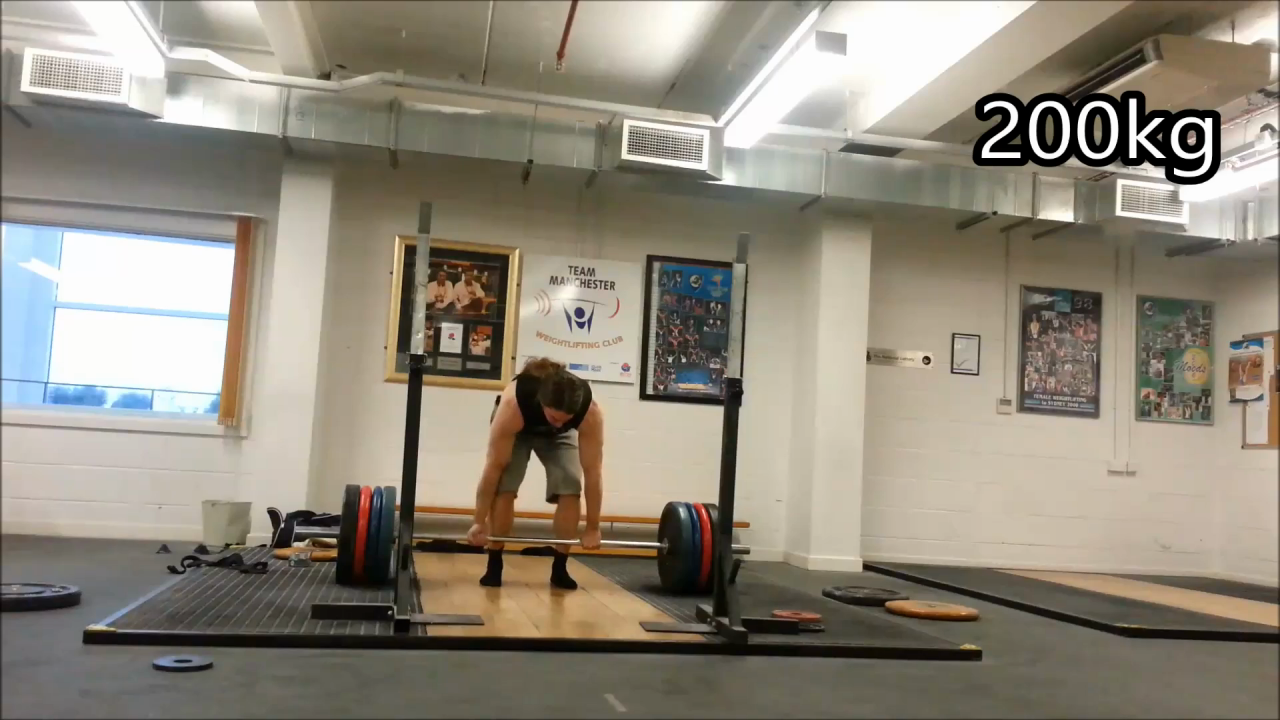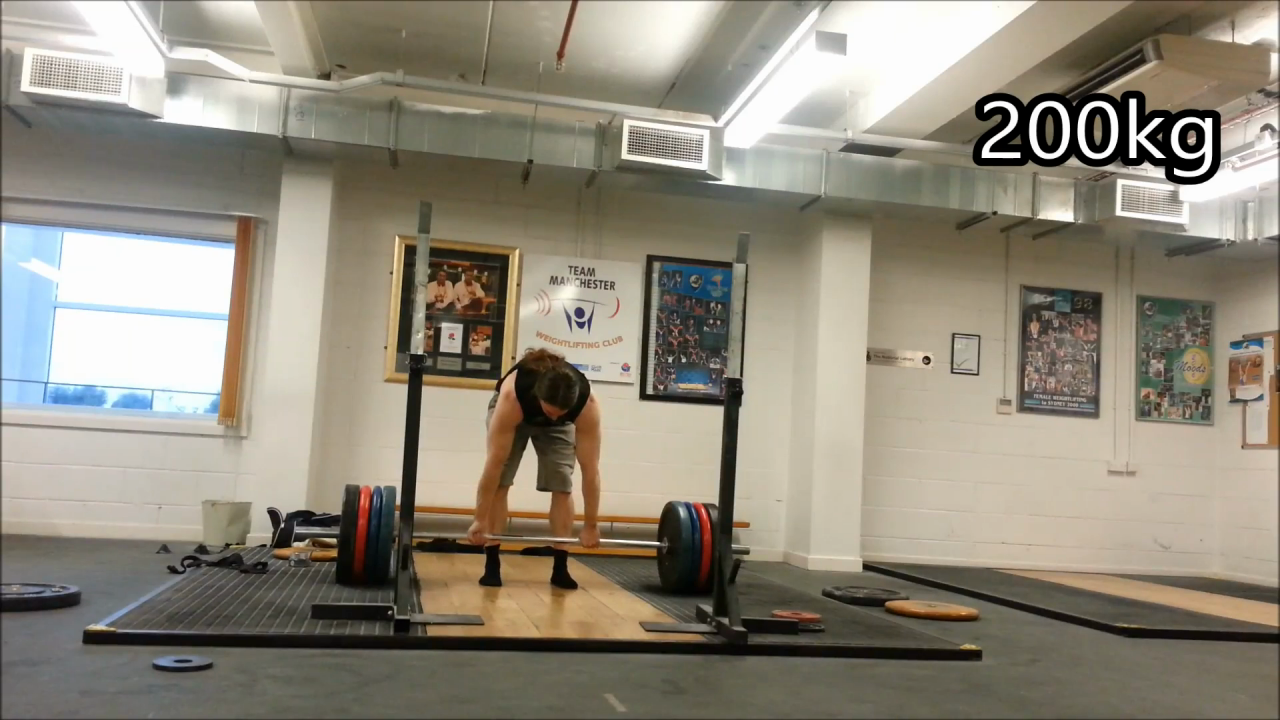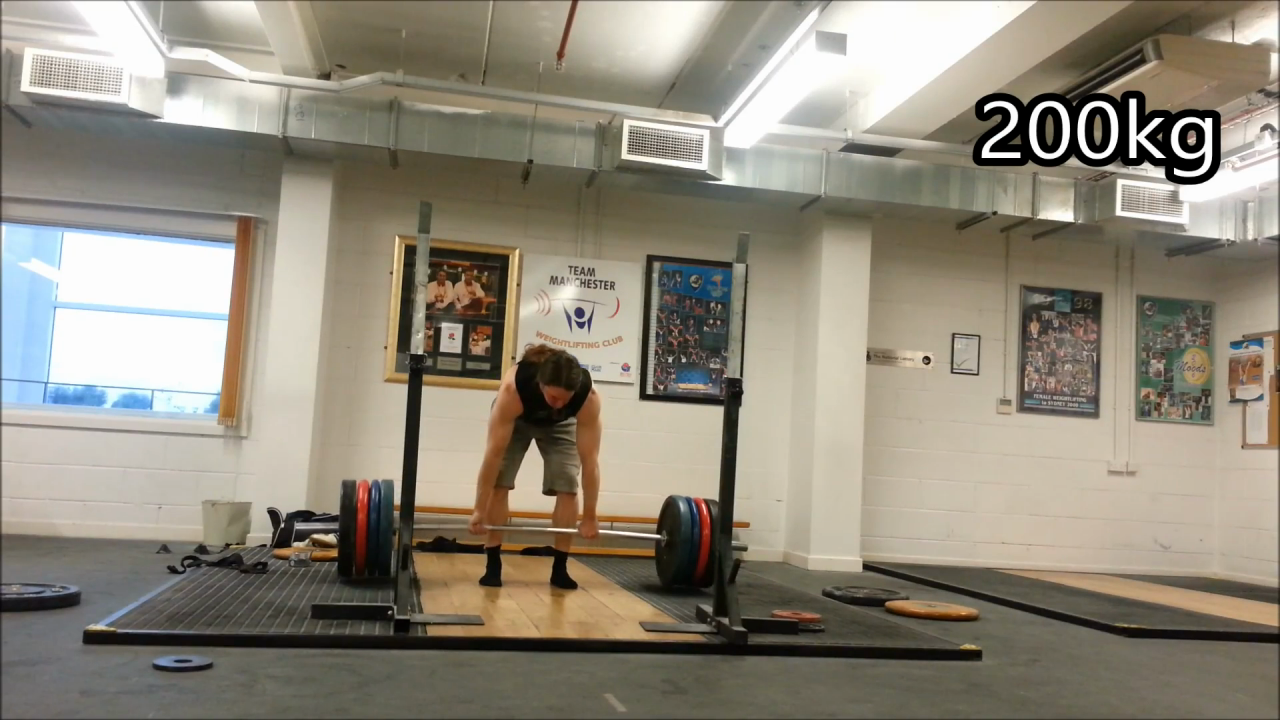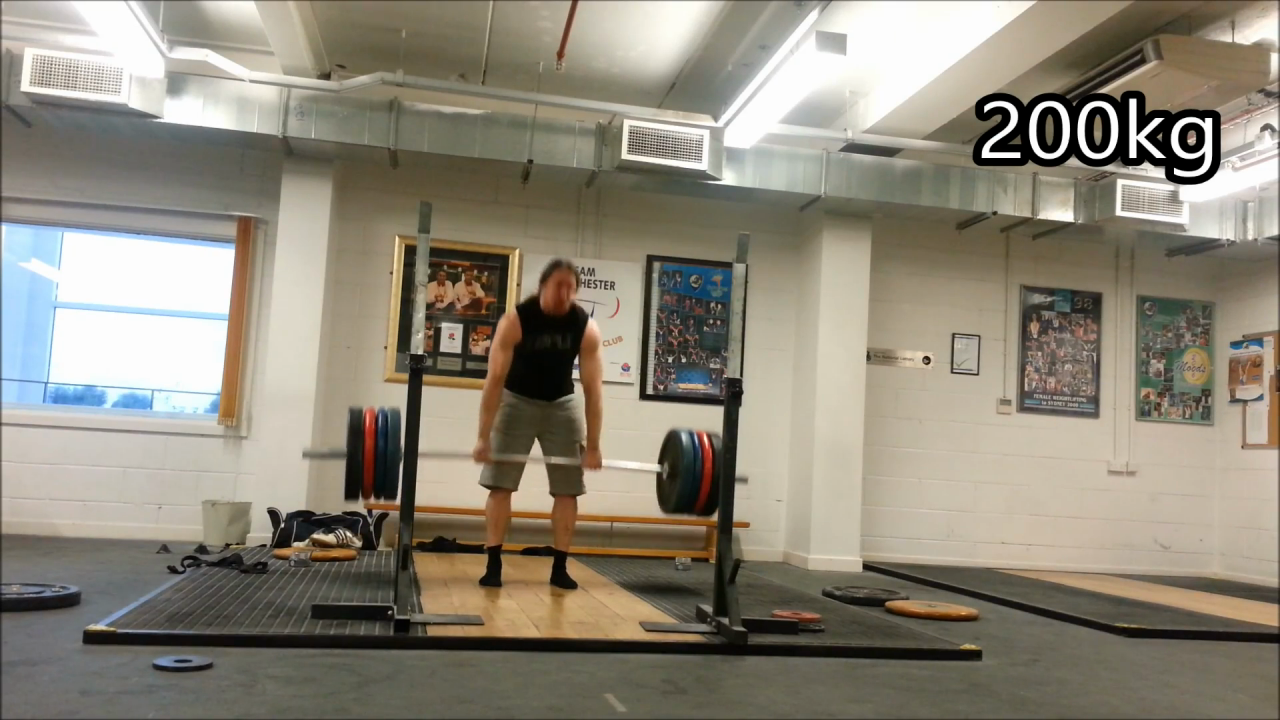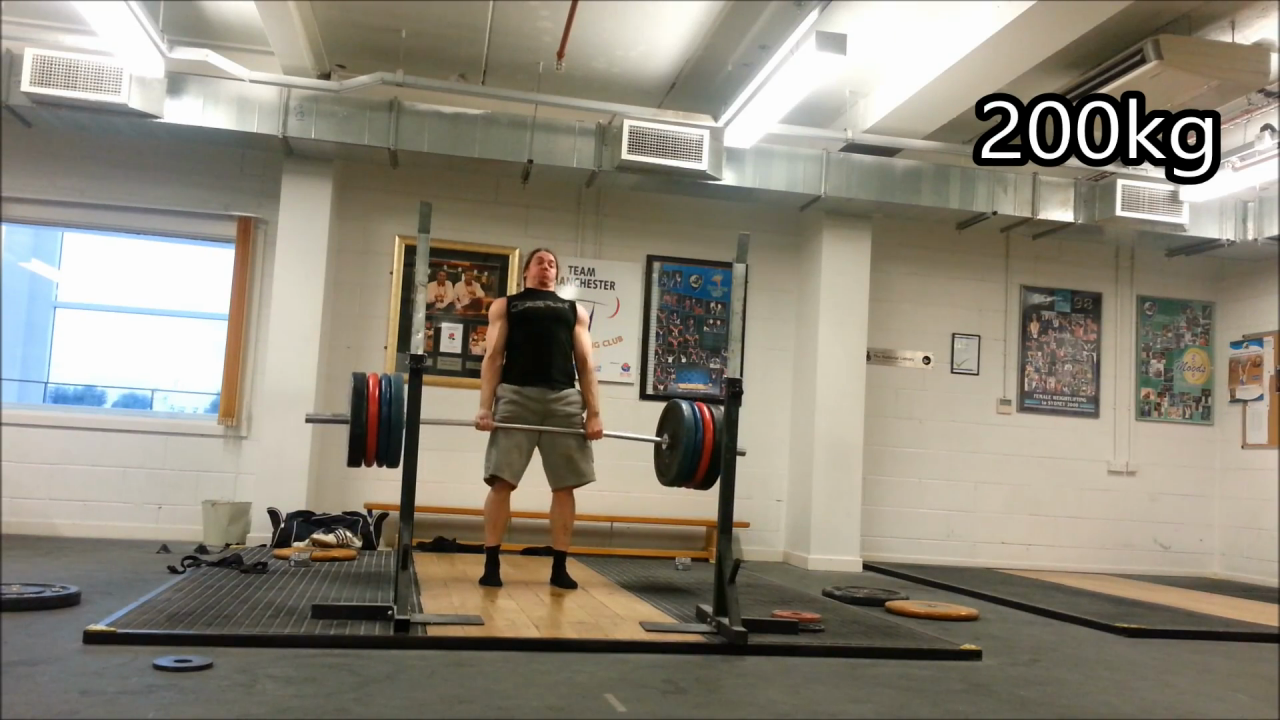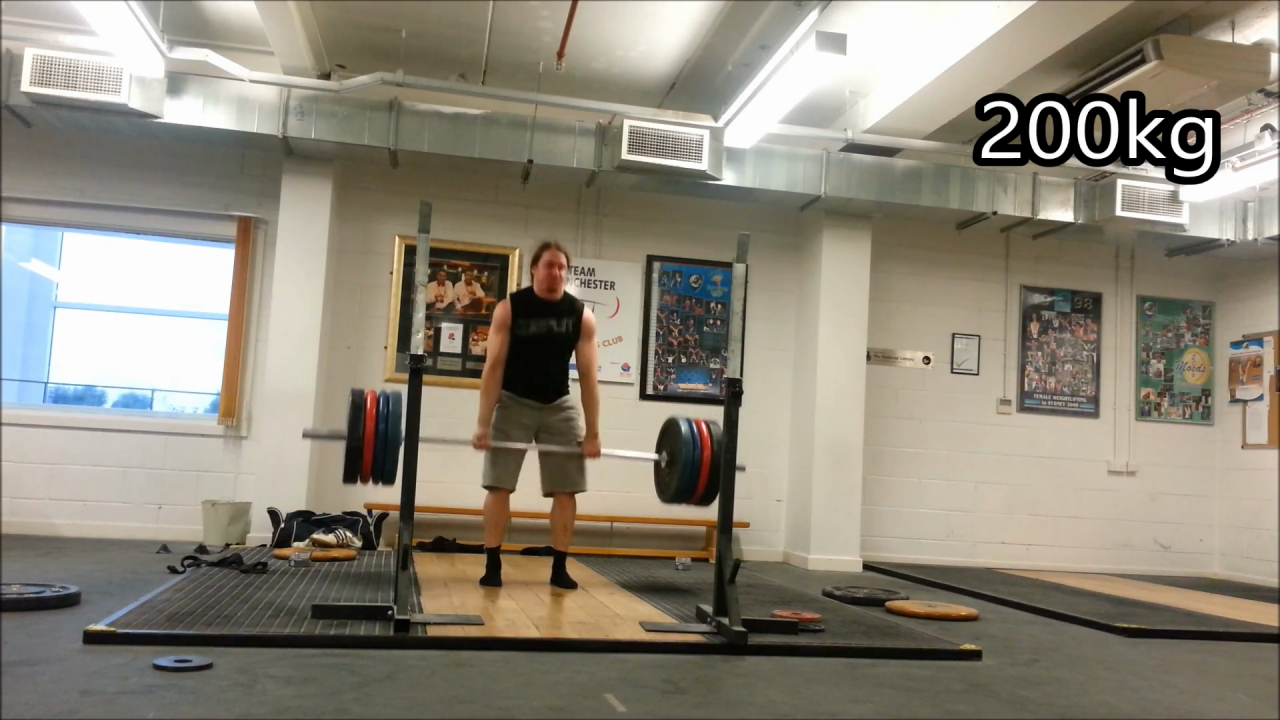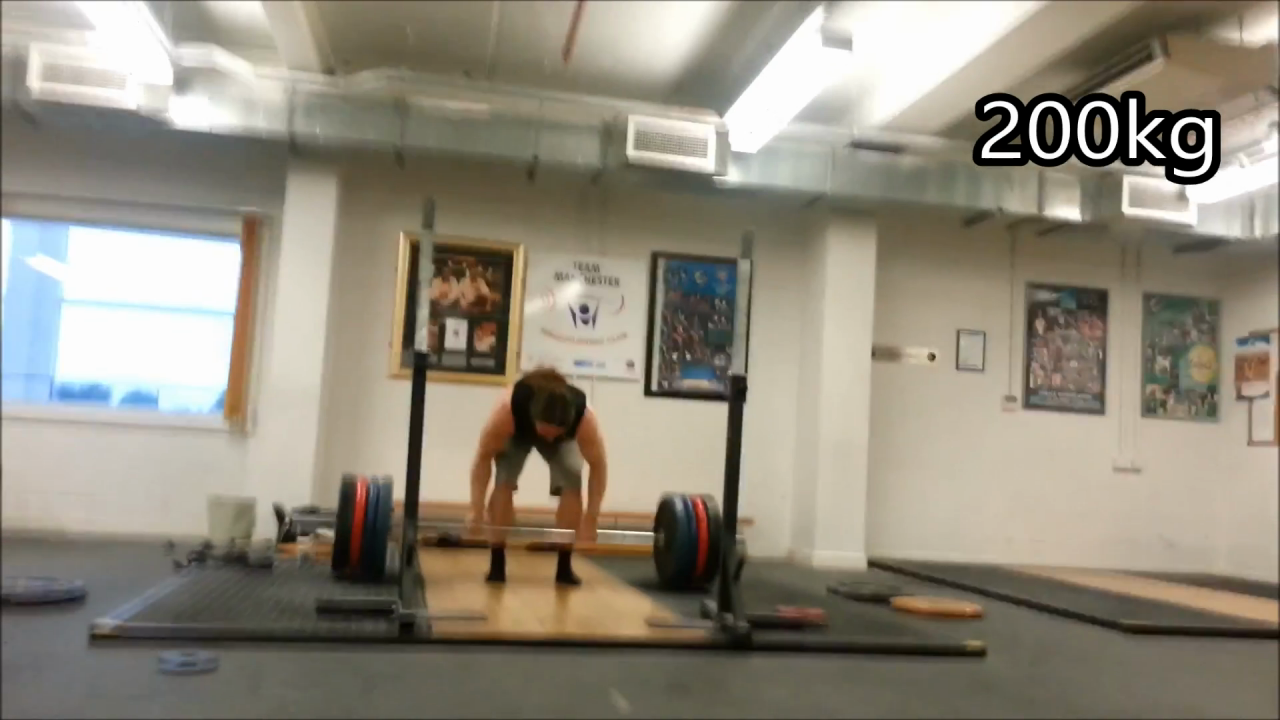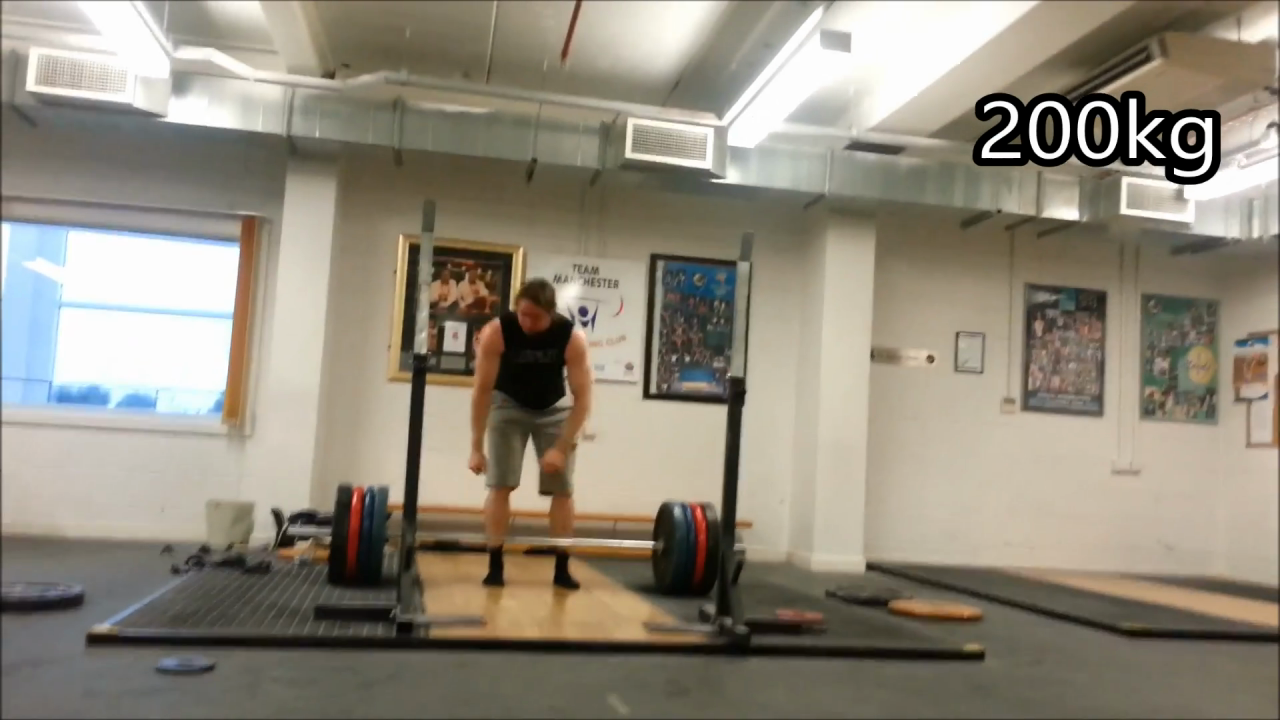
dt=0.5s
person 1, frame 1
left shoulder: (590, 411)
right shoulder: (513, 403)
left elbow: (593, 471)
right elbow: (493, 466)
left wrist: (593, 528)
right wrist: (479, 522)
left hip: (559, 437)
right hip: (516, 433)
left knee: (571, 490)
right knee: (504, 489)
left ankle: (559, 567)
right ankle: (494, 565)
person 1, frame 2
left shoulder: (587, 405)
right shoulder: (511, 395)
left elbow: (590, 468)
right elbow: (494, 463)
left wrist: (591, 525)
right wrist: (480, 520)
left hip: (558, 426)
right hip: (514, 413)
left knee: (562, 485)
right knee: (500, 481)
left ankle: (560, 567)
right ankle: (491, 565)
person 1, frame 3
left shoulder: (589, 397)
right shoulder: (513, 387)
left elbow: (589, 461)
right elbow: (494, 453)
left wrist: (590, 517)
right wrist: (479, 510)
left hip: (560, 425)
right hip: (516, 419)
left knee: (568, 486)
right knee: (499, 482)
left ankle: (560, 568)
right ankle: (493, 566)
person 1, frame 4
left shoulder: (586, 328)
right shoulder: (515, 321)
left elbow: (593, 390)
right elbow: (495, 381)
left wrist: (592, 447)
right wrist: (483, 439)
left hip: (562, 404)
right hip: (517, 401)
left knee: (567, 490)
right knee: (500, 484)
left ankle: (560, 568)
right ankle: (493, 565)
person 1, frame 5
left shoulder: (574, 310)
right shoulder: (505, 305)
left elbow: (584, 362)
right elbow: (493, 356)
left wrist: (593, 413)
right wrist: (485, 406)
left hip: (565, 400)
right hip: (516, 396)
left knee: (565, 486)
right knee: (501, 482)
left ankle: (559, 568)
right ankle: (491, 565)
person 1, frame 6
left shoulder: (582, 315)
right shoulder: (510, 308)
left elbow: (588, 376)
right elbow: (493, 367)
left wrist: (592, 432)
right wrist: (484, 423)
left hip: (558, 408)
right hip: (513, 403)
left knee: (566, 488)
right knee: (499, 484)
left ankle: (559, 568)
right ankle: (492, 566)
person 1, frame 7
left shoulder: (584, 419)
right shoulder: (509, 408)
left elbow: (598, 471)
right elbow: (483, 459)
left wrist: (589, 522)
right wrist: (476, 510)
right hip: (515, 434)
left knee: (572, 485)
right knee: (504, 482)
left ankle: (564, 565)
right ankle: (497, 562)
person 1, frame 8
left shoulder: (572, 338)
right shoulder: (496, 332)
left elbow: (583, 398)
right elbow: (482, 392)
left wrist: (562, 448)
right wrist: (477, 448)
left hip: (553, 410)
right hip: (509, 404)
left knee: (562, 489)
right knee: (500, 485)
left ankle: (561, 568)
right ankle: (495, 566)
